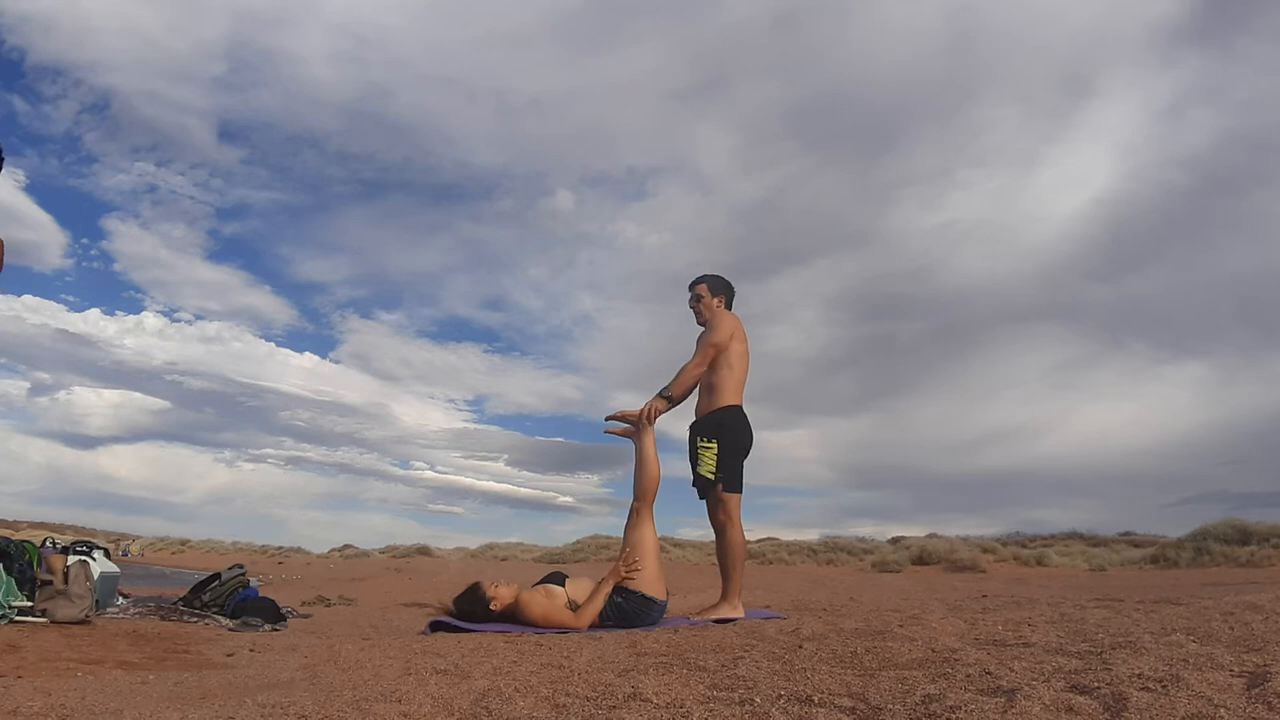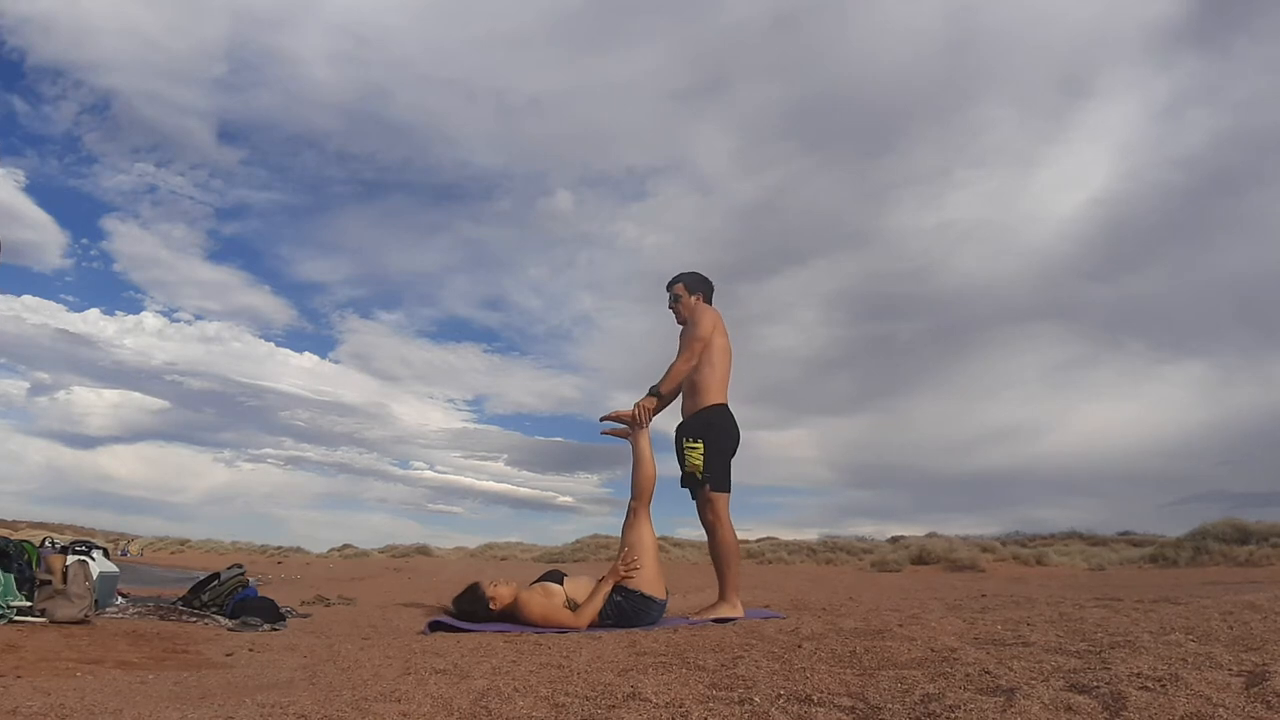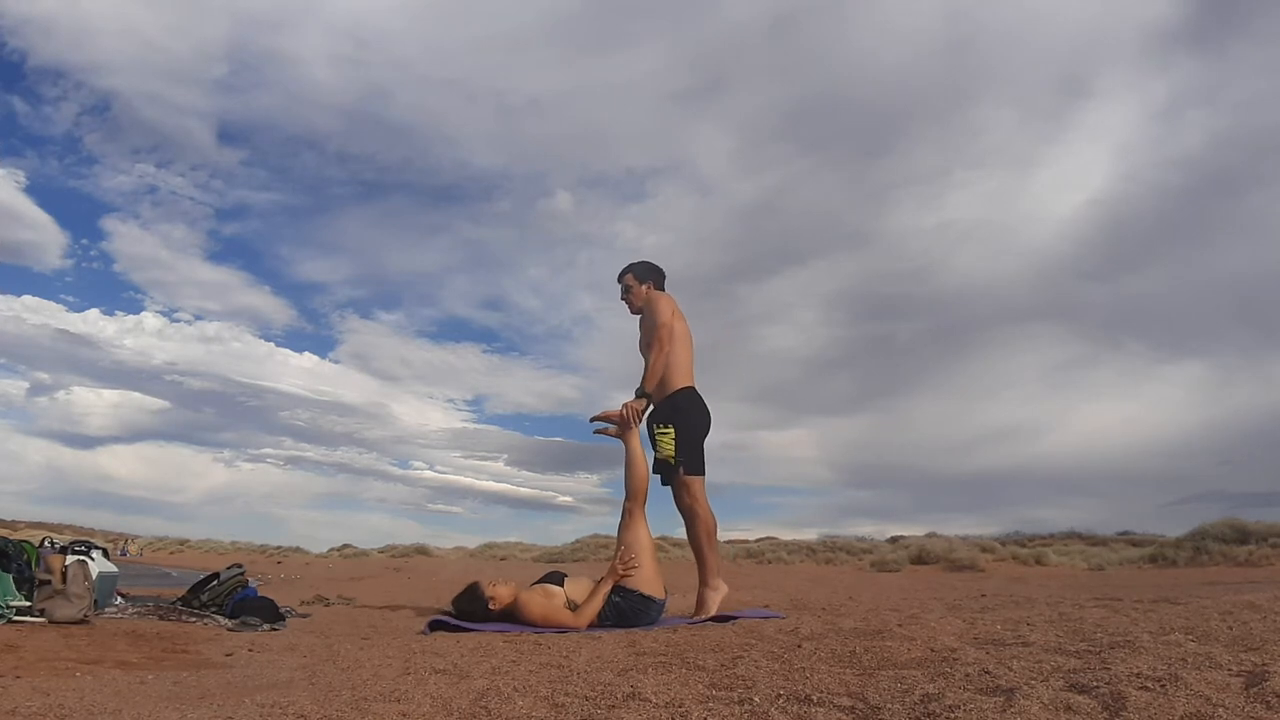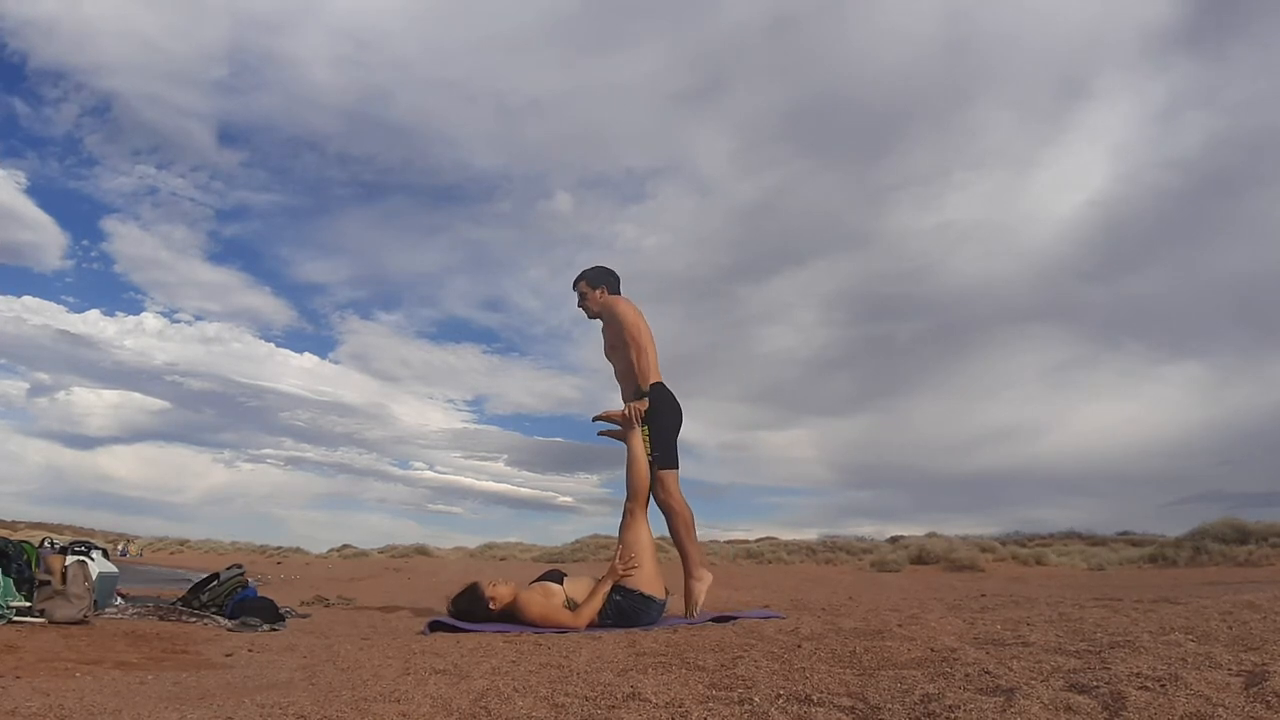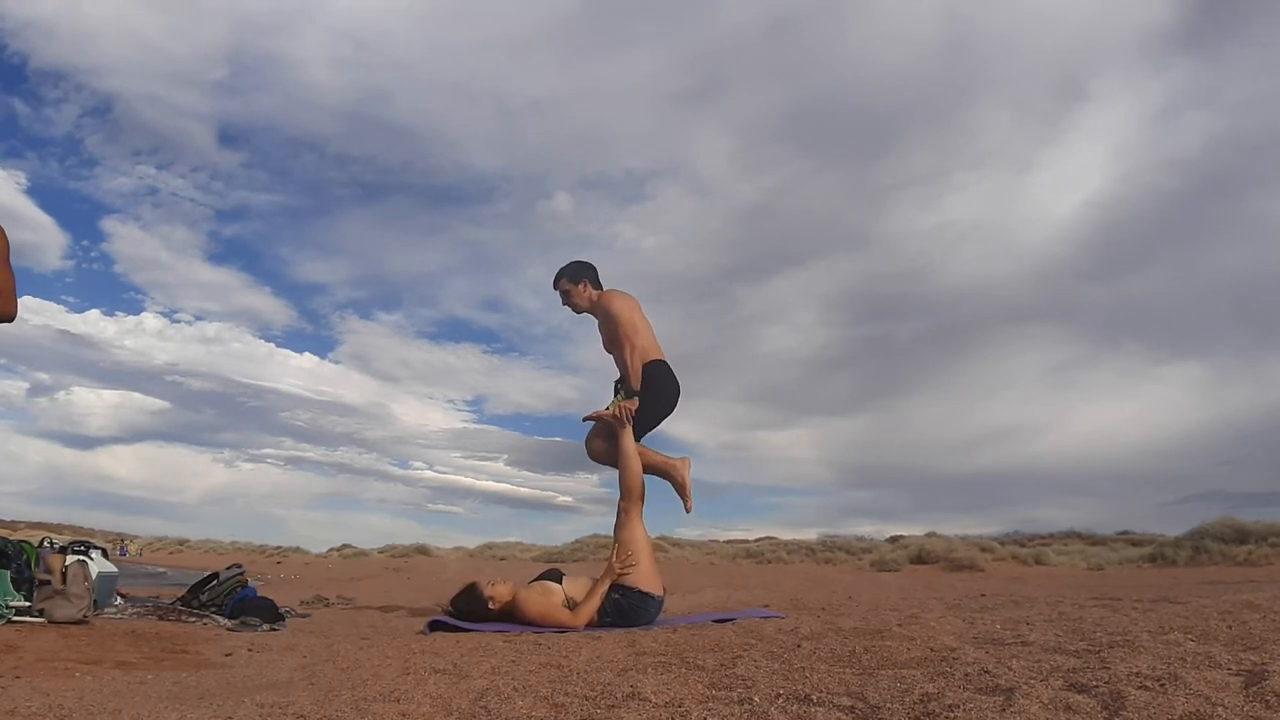
dt=1s
person 1, frame 1
left shoulder: (725, 322)
right shoulder: (711, 338)
left elbow: (697, 365)
right elbow: (691, 384)
left wrist: (662, 398)
right wrist: (653, 410)
left hip: (724, 426)
right hip: (715, 428)
left knee: (727, 516)
right knee: (721, 518)
left ankle: (732, 602)
right ankle: (729, 600)
person 1, frame 2
left shoulder: (706, 315)
right shoulder: (695, 331)
left elbow: (686, 361)
right elbow: (680, 385)
left wrist: (651, 396)
right wrist: (648, 412)
left hip: (710, 424)
right hip: (702, 426)
left knee: (715, 514)
right knee: (710, 515)
left ankle: (730, 600)
right ankle: (727, 599)
person 1, frame 3
left shoulder: (659, 303)
right shoulder: (652, 319)
left elbow: (659, 350)
left wrist: (640, 398)
right wrist: (636, 411)
left hip: (680, 408)
right hip: (673, 412)
left knee: (691, 497)
right knee: (687, 500)
left ankle: (711, 582)
right ankle: (709, 582)
person 1, frame 4
left shoulder: (616, 306)
right shoulder: (614, 323)
left elbow: (638, 348)
left wrist: (641, 397)
right wrist: (631, 427)
left hip: (653, 405)
right hip: (650, 408)
left knee: (665, 491)
right knee: (660, 493)
left ankle: (696, 572)
right ankle: (695, 571)
person 1, frame 5
left shoulder: (608, 301)
right shoulder: (605, 317)
left elbow: (631, 346)
left wrist: (632, 396)
left hip: (655, 382)
right hip: (656, 386)
left knee: (597, 444)
right knee: (605, 443)
left ankle: (670, 467)
person 2, frame 1
left shoulder: (526, 601)
right shoulder: (525, 603)
right elbow: (578, 621)
right wrist: (610, 580)
left hip: (631, 602)
right hip: (637, 603)
right knee: (641, 508)
left ankle: (641, 438)
right ankle: (645, 433)
person 2, frame 2
left shoulder: (525, 600)
right shoulder: (525, 603)
right elbow: (578, 620)
right wrist: (610, 579)
left hip: (633, 603)
right hip: (637, 603)
right knee: (638, 508)
left ankle: (636, 436)
right ankle: (640, 432)
person 2, frame 3
left shoulder: (526, 600)
right shoulder: (523, 604)
right elbow: (577, 621)
right wrist: (609, 579)
left hip: (630, 603)
right hip: (636, 603)
right knee: (633, 508)
left ankle: (628, 437)
right ankle: (631, 431)
person 2, frame 4
left shoulder: (523, 600)
right shoulder: (524, 603)
right elbow: (577, 621)
right wrist: (609, 579)
left hip: (630, 603)
right hip: (636, 603)
right knee: (634, 508)
left ankle: (631, 436)
right ankle: (632, 430)
person 2, frame 5
left shoulder: (522, 600)
right shoulder: (523, 602)
right elbow: (576, 620)
right wrist: (607, 578)
left hip: (631, 603)
right hip: (636, 602)
right knee: (629, 507)
left ankle: (621, 432)
right ankle: (623, 428)
